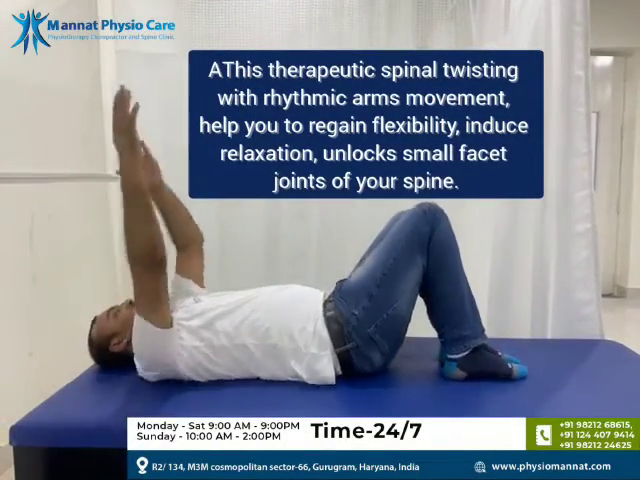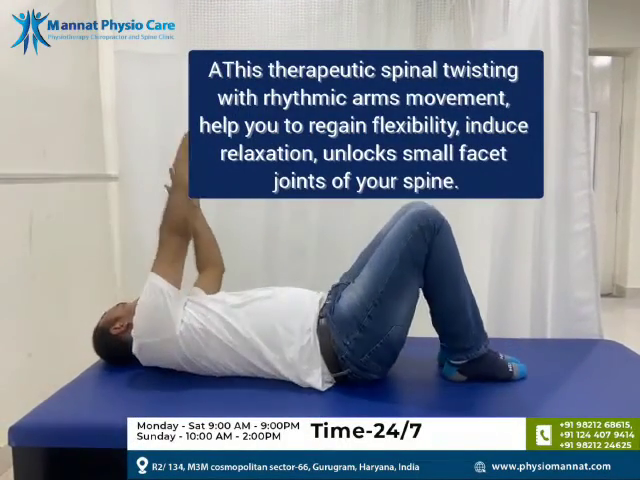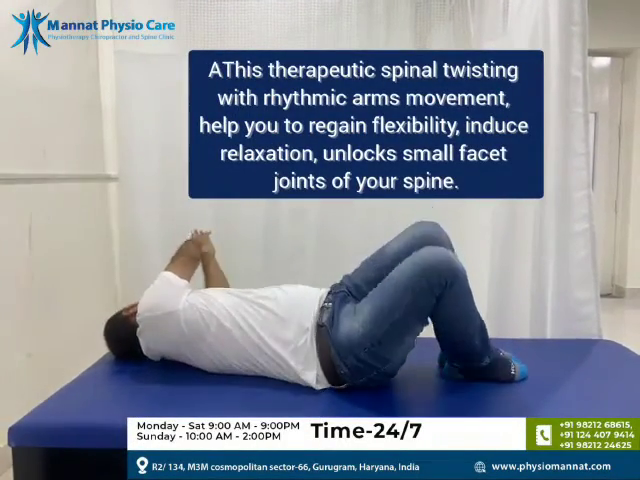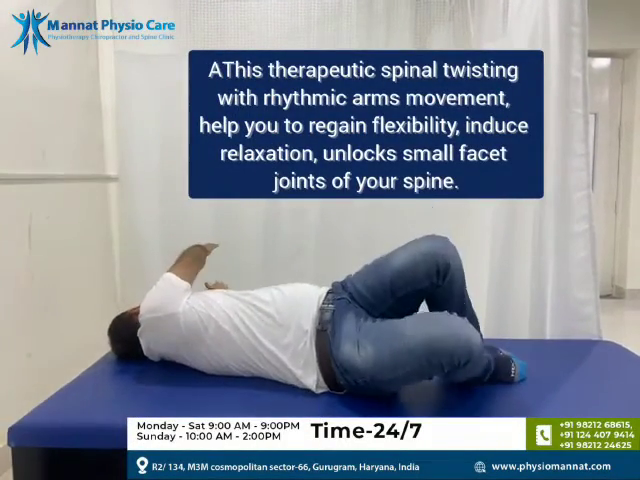
dt=0.4s
person 1, frame 1
left shoulder: (178, 312)
right shoulder: (157, 354)
left elbow: (191, 244)
right elbow: (149, 264)
left wrist: (154, 185)
left hip: (333, 320)
right hip: (346, 335)
left knee: (418, 224)
right knee: (426, 217)
left ankle: (465, 352)
right ankle: (467, 352)
person 1, frame 2
left shoulder: (177, 320)
right shoulder: (153, 340)
left elbow: (212, 269)
right elbow: (173, 237)
left wrist: (190, 204)
left hip: (331, 328)
right hip: (345, 345)
left knee: (418, 223)
right knee: (424, 221)
left ankle: (460, 353)
right ankle: (470, 358)
person 1, frame 3
left shoulder: (166, 316)
right shoulder: (157, 316)
right elbow: (186, 255)
left wrist: (209, 257)
right wrist: (202, 250)
left hip: (331, 304)
right hip: (341, 348)
left knee: (429, 236)
right knee: (437, 263)
left ankle: (461, 354)
right ankle: (479, 362)
person 1, frame 4
left shoulder: (171, 318)
right shoulder: (158, 320)
right elbow: (189, 260)
left hip: (333, 304)
right hip: (336, 353)
left knee: (437, 254)
right knee: (458, 345)
left ankle: (470, 348)
right ankle: (486, 364)
